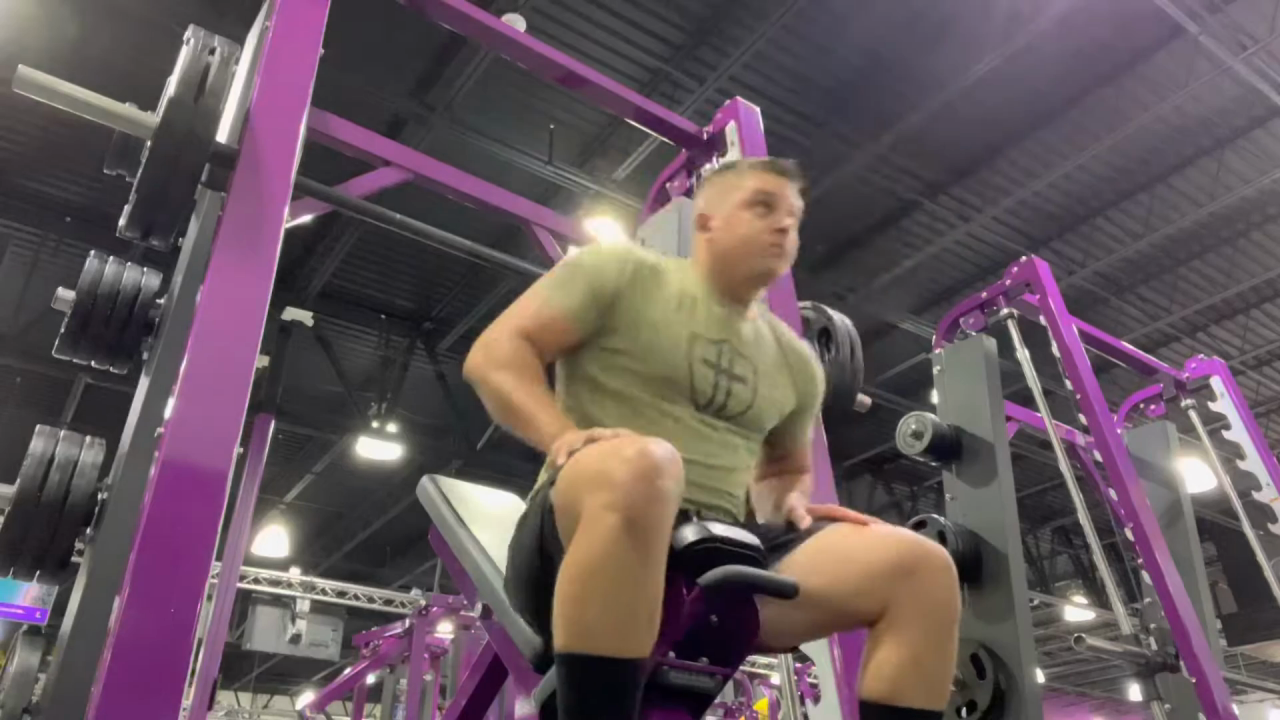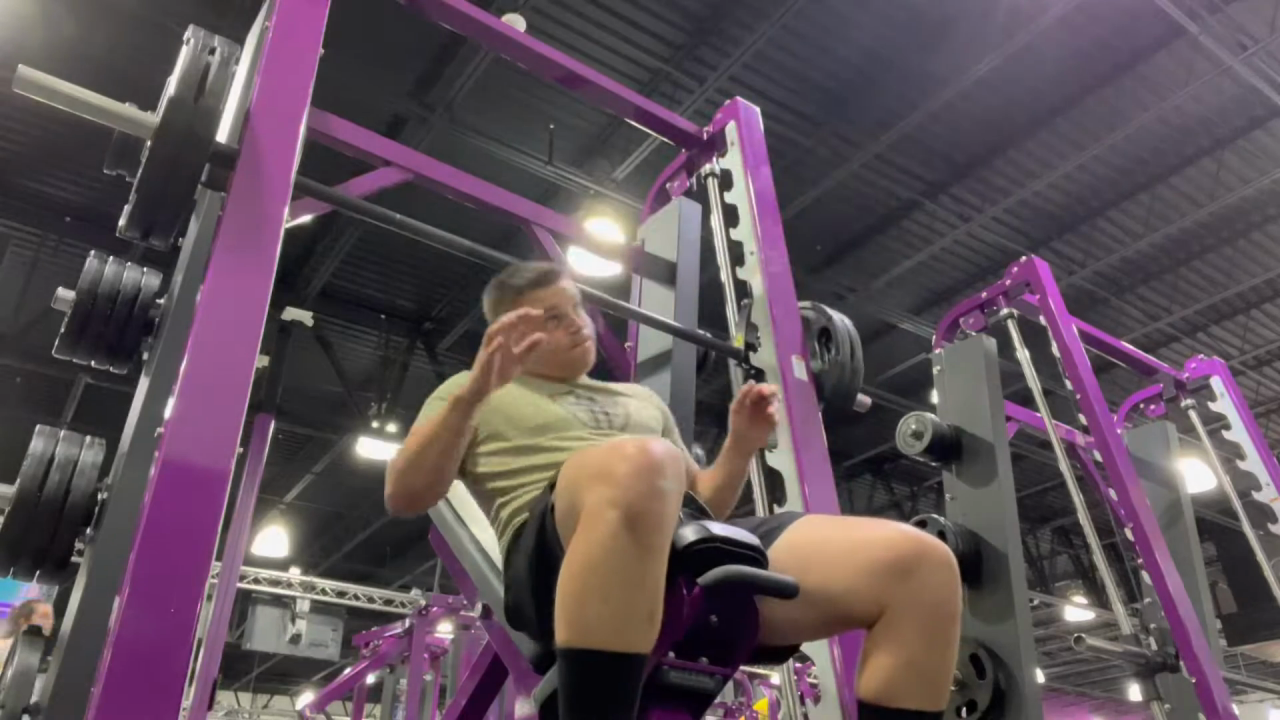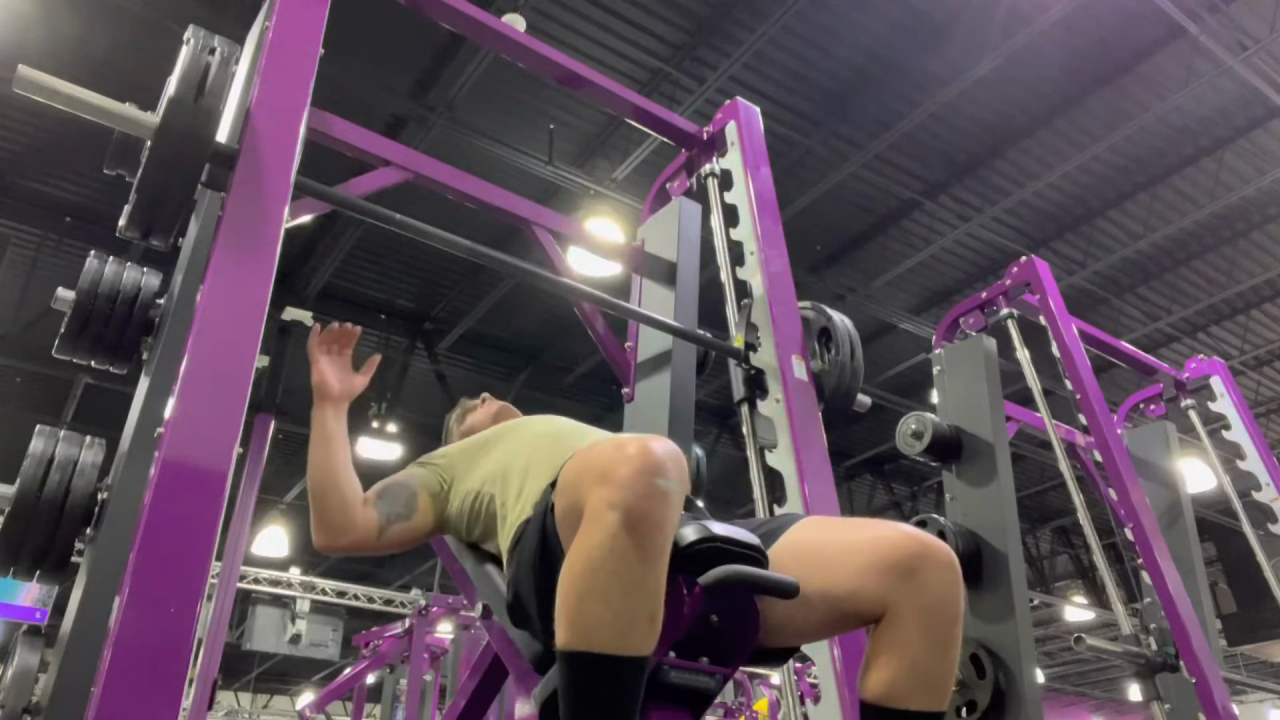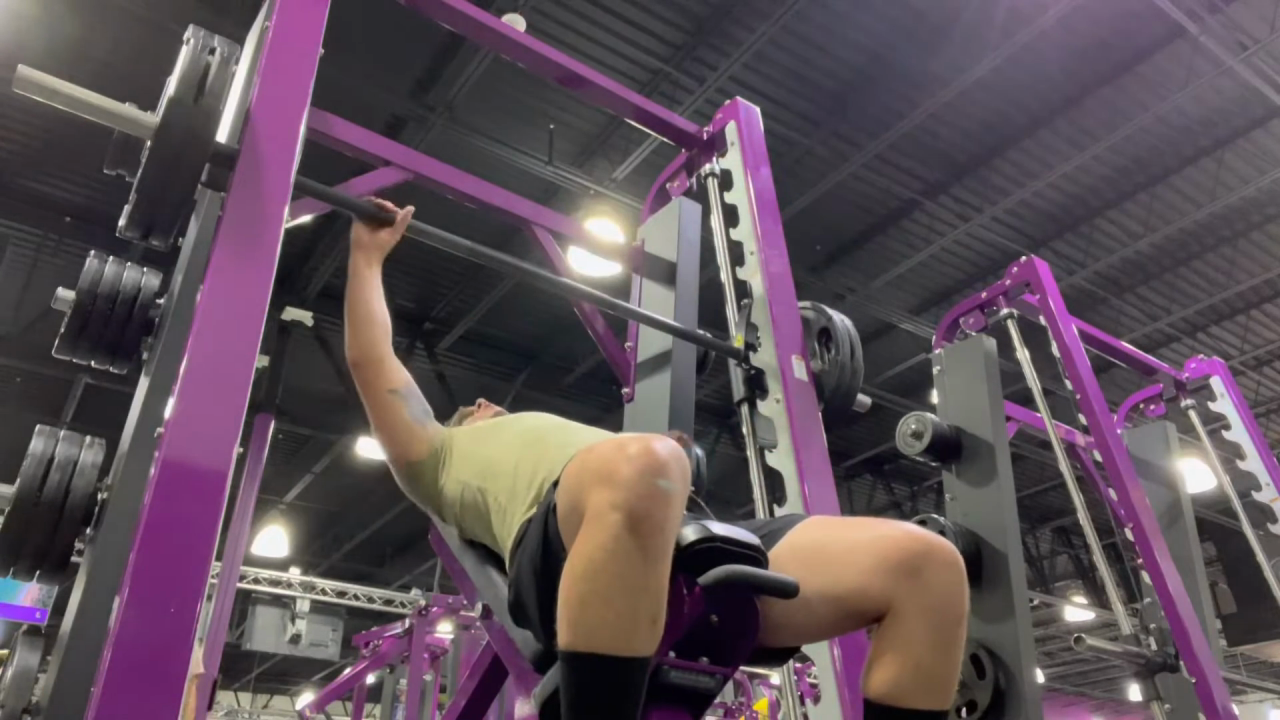
dt=0.7s
person 1, frame 1
left shoulder: (792, 362)
right shoulder: (618, 273)
right elbow: (493, 356)
left wrist: (799, 509)
right wrist: (564, 435)
right hip: (590, 528)
left knee: (922, 569)
right knee: (638, 466)
person 1, frame 2
left shoulder: (641, 399)
right shoulder: (474, 391)
right elbow: (403, 493)
left wrist: (741, 446)
right wrist: (474, 391)
right hip: (566, 555)
left knee: (921, 564)
right knee: (639, 465)
person 1, frame 3
right shoulder: (450, 470)
right elbow: (341, 528)
right wrist: (330, 403)
right hip: (565, 550)
left knee: (922, 567)
right knee: (641, 468)
person 1, frame 4
right shoulder: (441, 457)
right elbow: (369, 358)
right wrist: (367, 255)
right hip: (566, 552)
left knee: (927, 564)
right knee: (642, 467)
